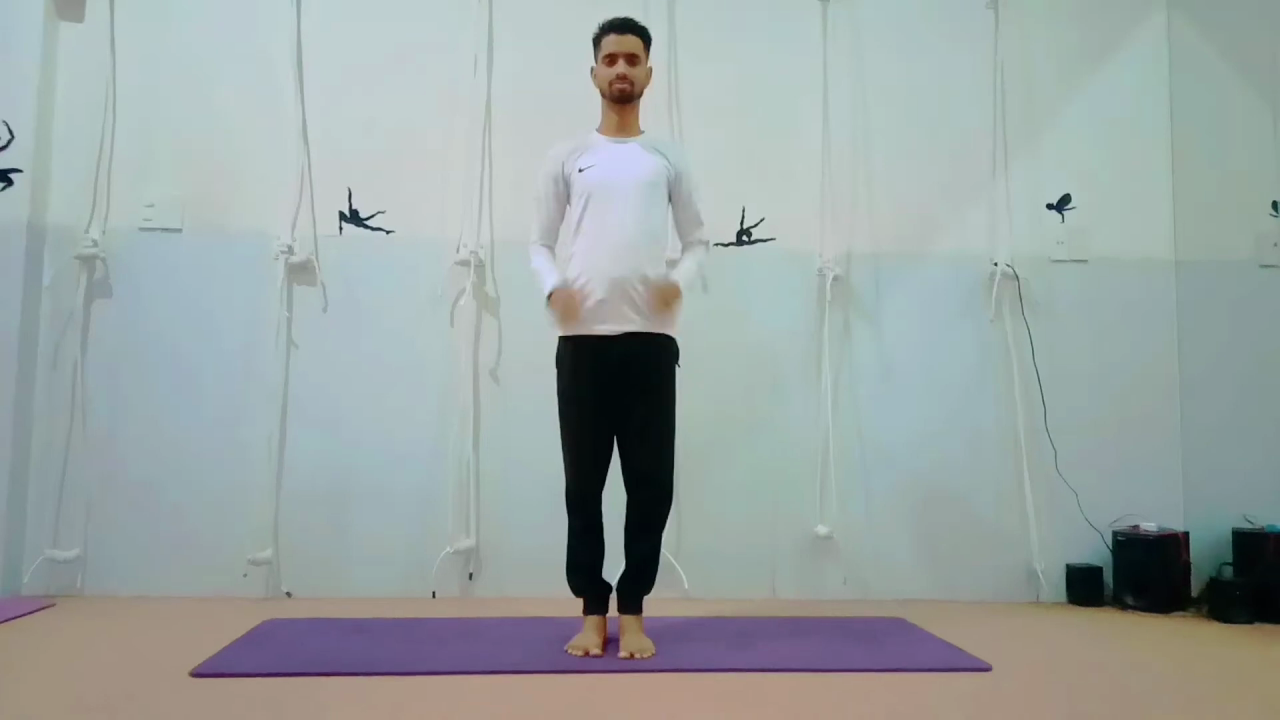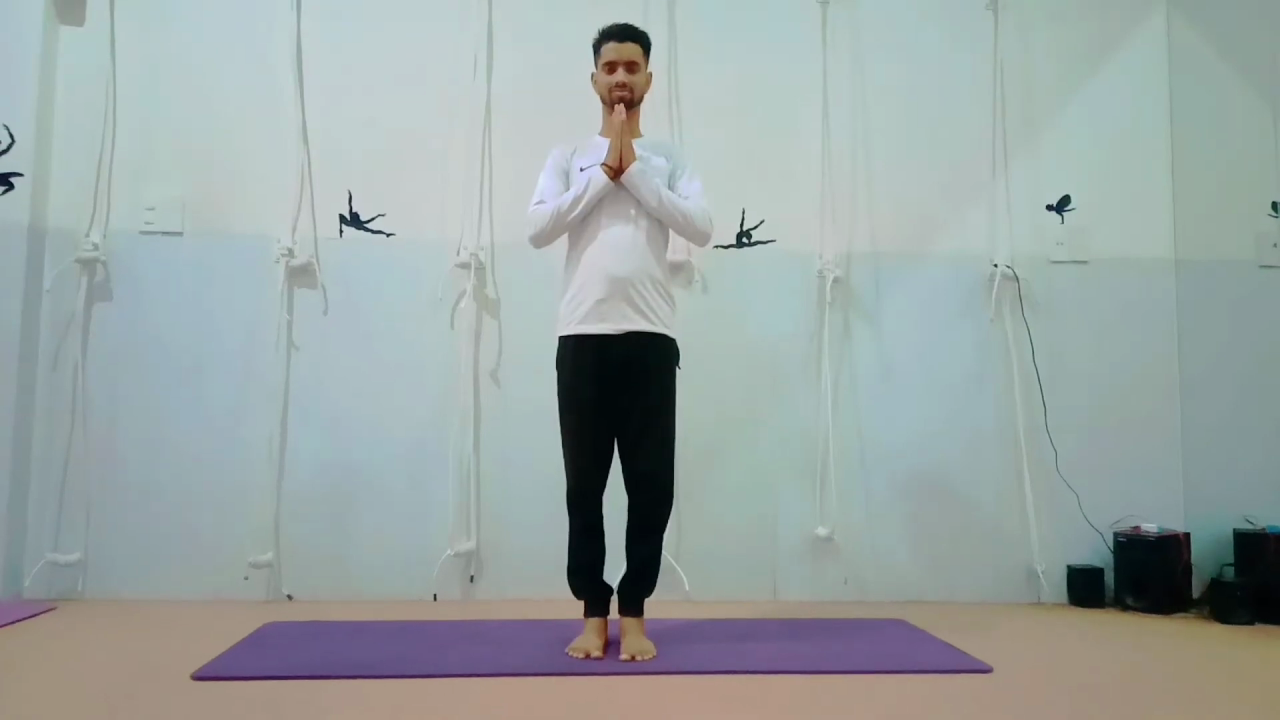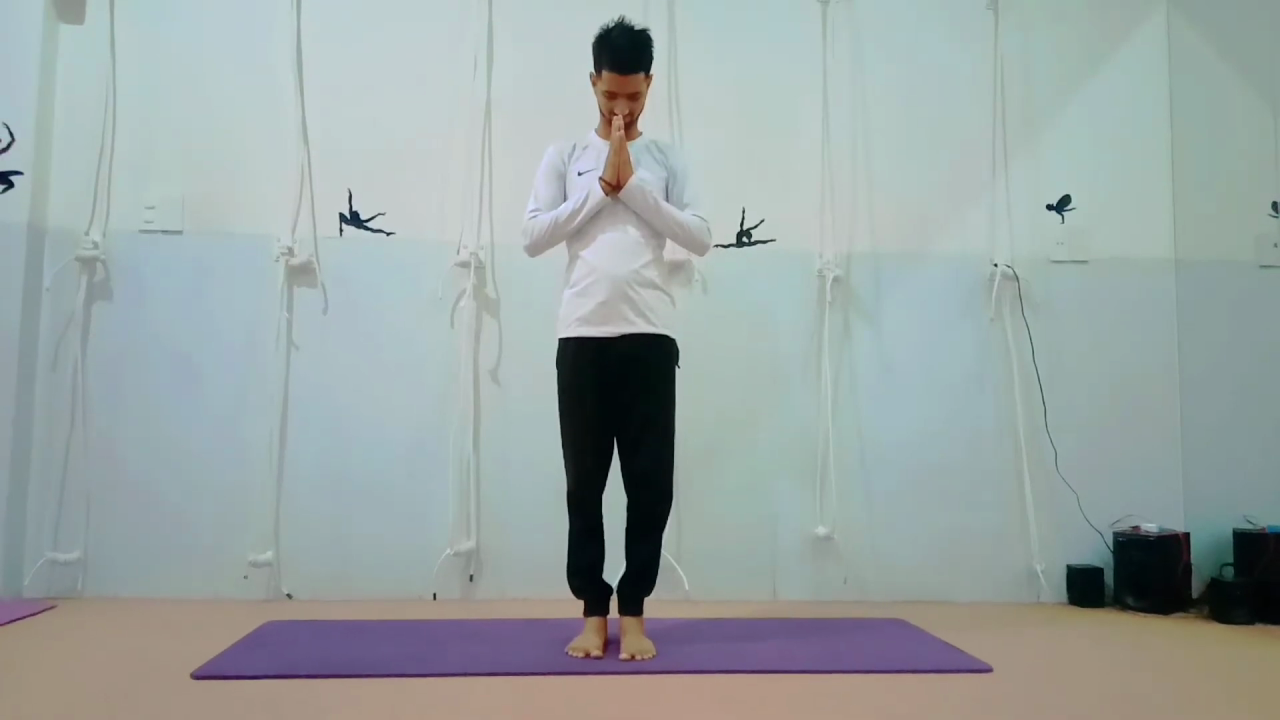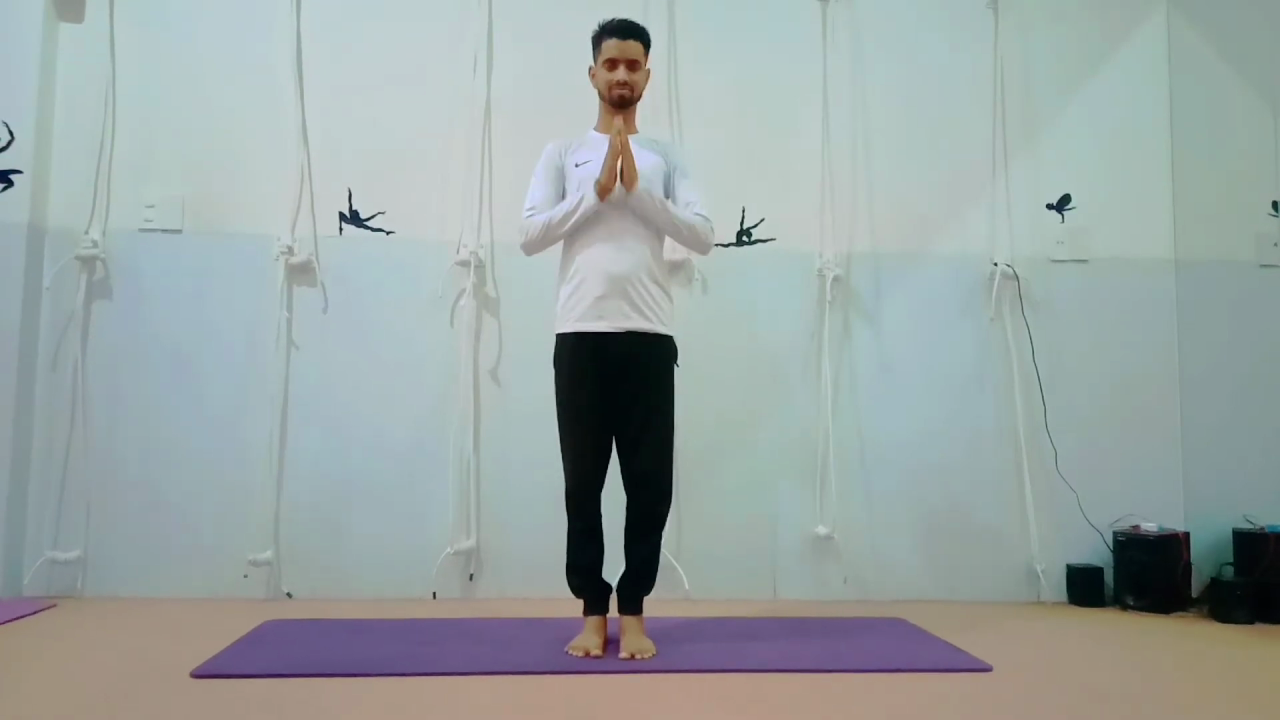
dt=1s
person 1, frame 1
left shoulder: (670, 159)
right shoulder: (566, 158)
left elbow: (697, 241)
right elbow: (539, 244)
left wrist: (679, 278)
right wrist: (554, 286)
left hip: (650, 338)
right hip: (583, 338)
left knee: (650, 482)
right knee: (583, 483)
left ankle: (631, 611)
right ankle: (592, 610)
person 1, frame 2
left shoulder: (669, 158)
right shoulder: (568, 157)
left elbow: (700, 227)
right elbow: (538, 229)
left wrist: (633, 171)
right wrist: (603, 171)
left hip: (649, 337)
right hip: (582, 336)
left knee: (651, 483)
right knee: (584, 483)
left ankle: (632, 612)
right ankle: (593, 612)
person 1, frame 3
left shoulder: (666, 159)
right shoulder: (564, 156)
left elbow: (700, 237)
right elbow: (534, 236)
left wrist: (633, 186)
right wrist: (601, 187)
left hip: (650, 339)
right hip: (583, 339)
left knee: (650, 484)
right knee: (584, 484)
left ankle: (632, 612)
right ankle: (592, 611)
person 1, frame 4
left shoulder: (667, 158)
right shoulder: (561, 154)
left elbow: (703, 235)
right elbow: (531, 234)
left wrist: (641, 188)
right wrist: (595, 189)
left hip: (648, 336)
right hip: (580, 335)
left knee: (649, 481)
right knee: (582, 481)
left ankle: (632, 612)
right ankle: (592, 610)
